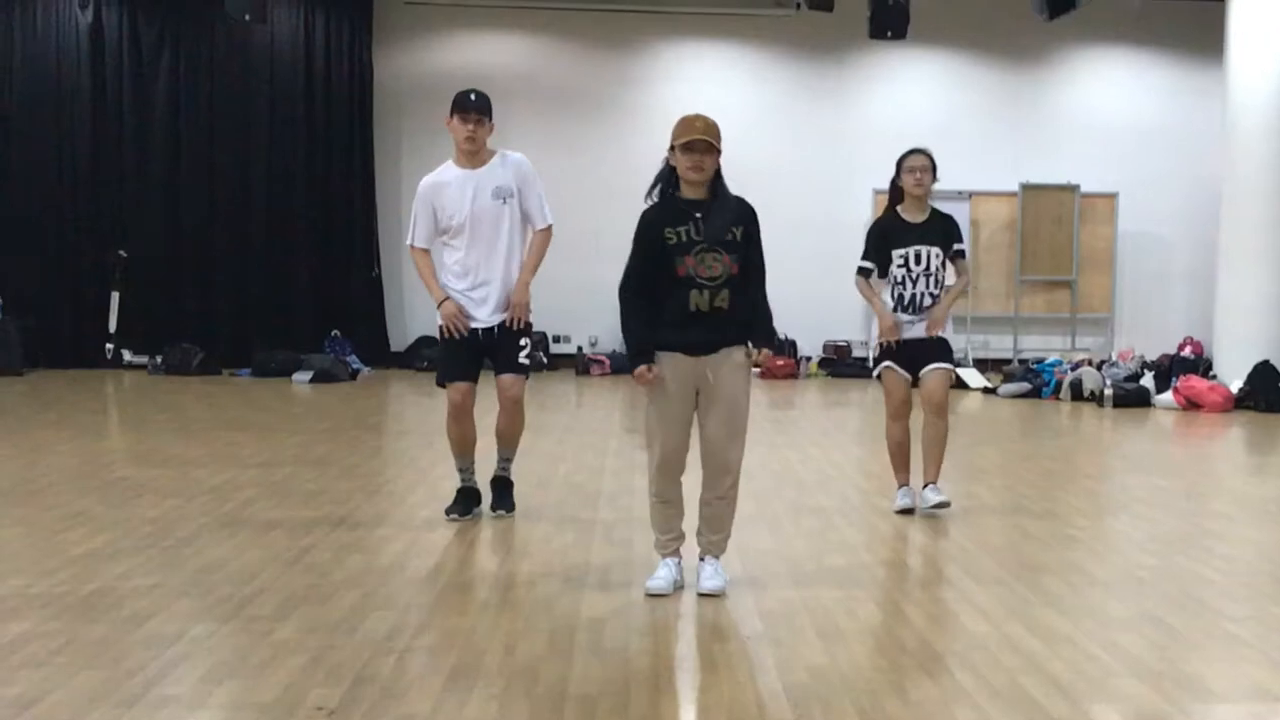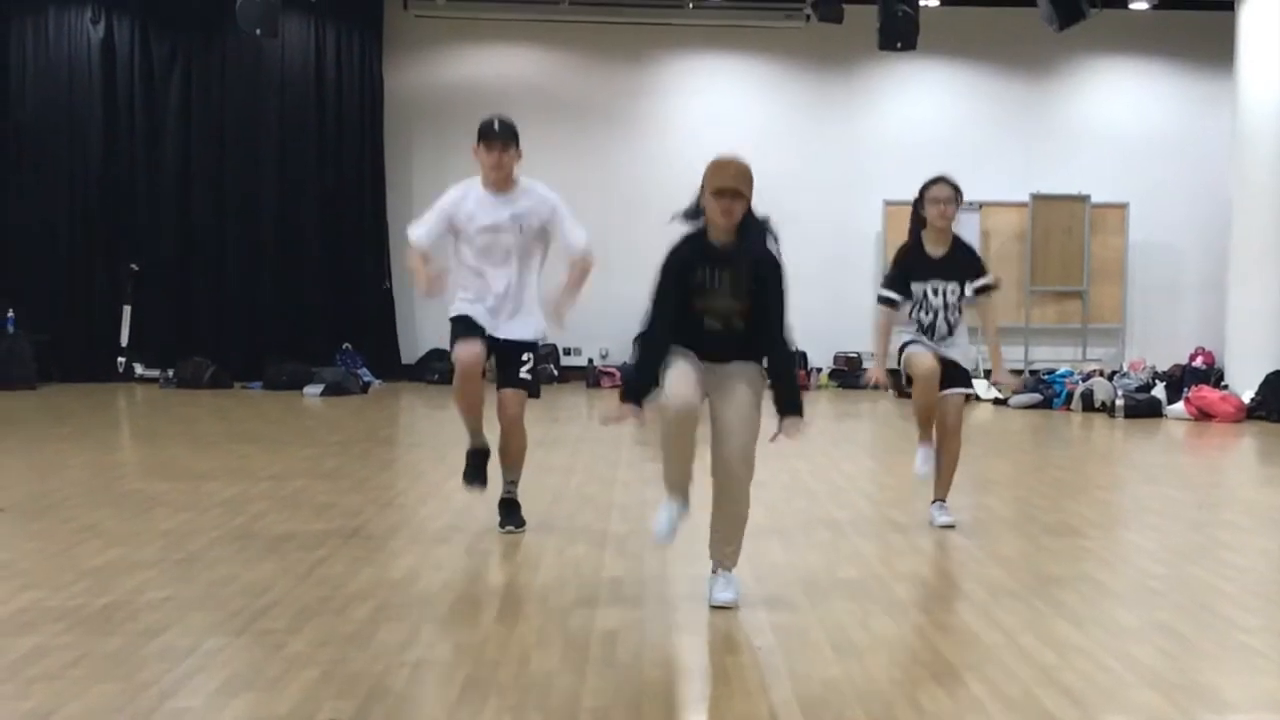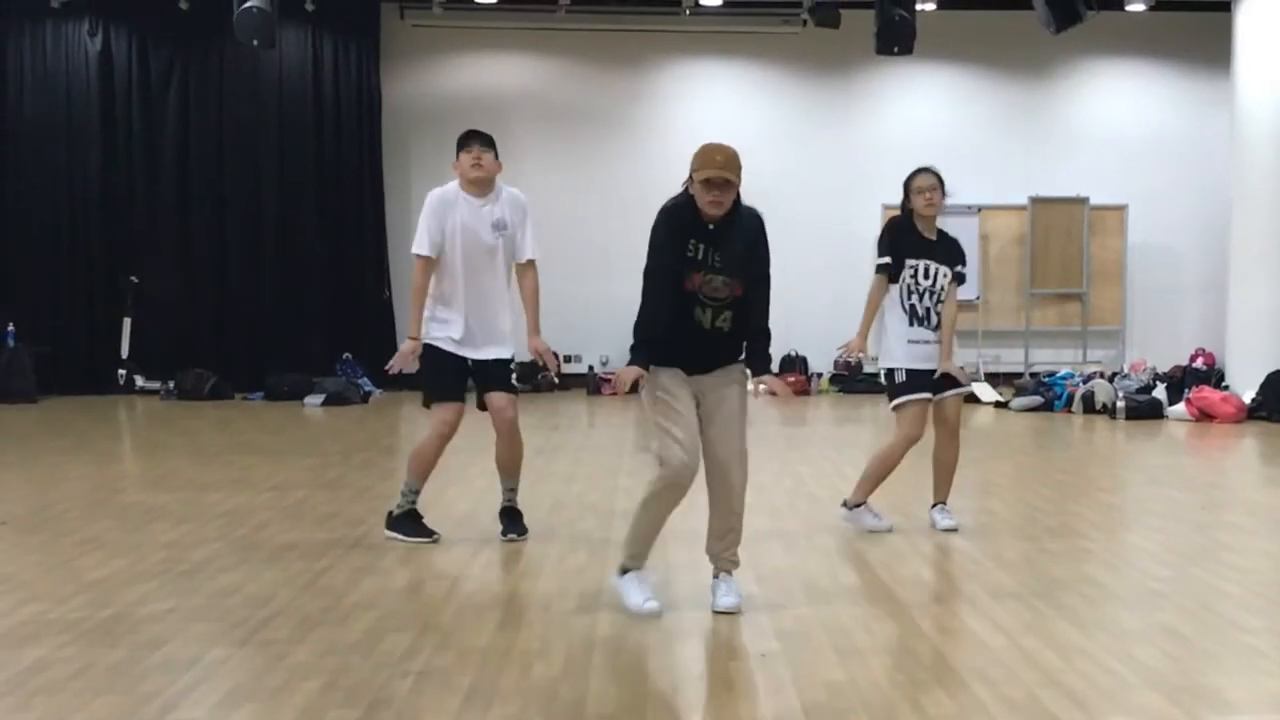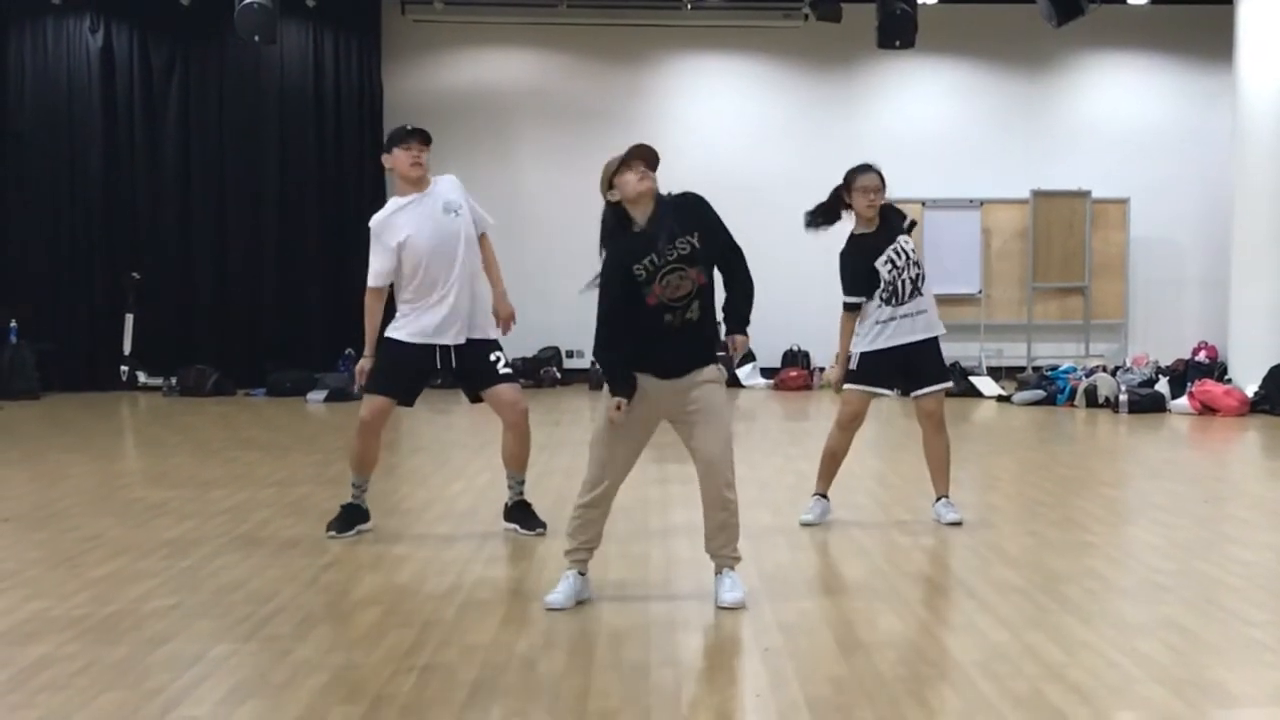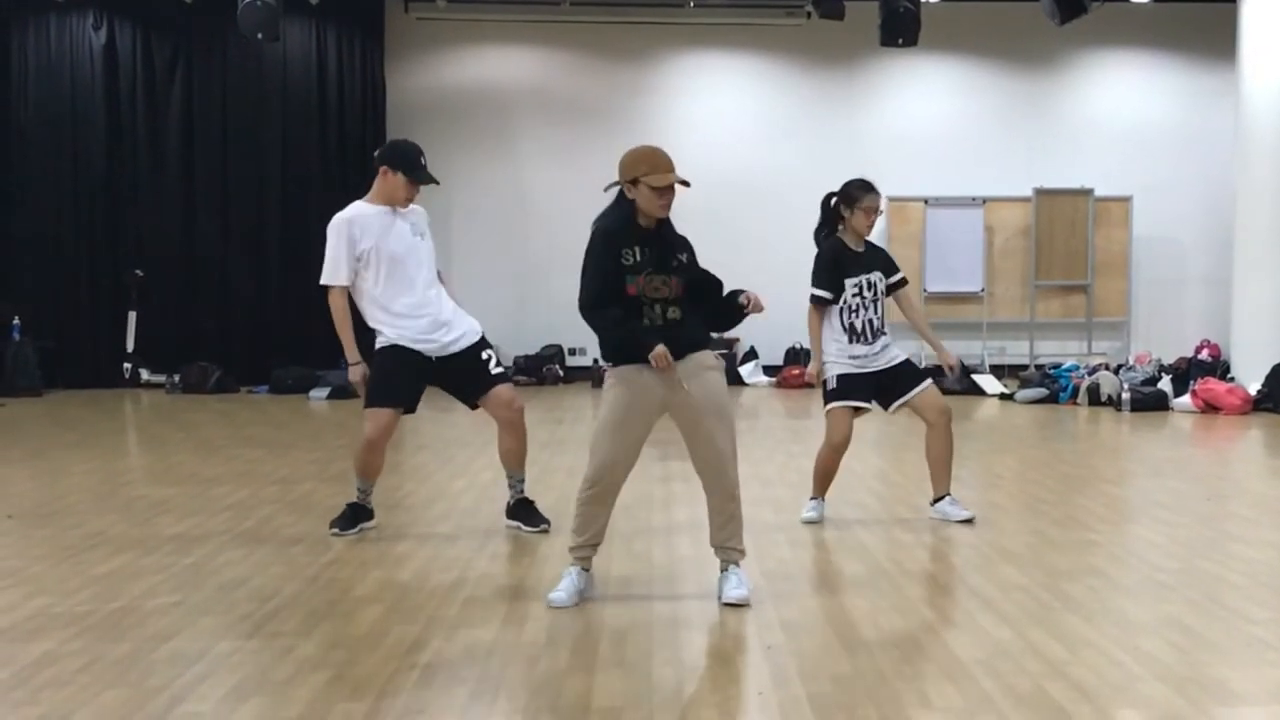
dt=0.7s
person 1, frame 1
left shoulder: (739, 213)
right shoulder: (655, 218)
left elbow: (753, 280)
right elbow: (634, 288)
left wrist: (763, 335)
right wrist: (639, 350)
left hip: (729, 353)
right hip: (667, 353)
left knee: (724, 464)
right knee: (664, 462)
left ankle: (712, 557)
right ankle: (669, 556)
person 1, frame 2
left shoulder: (760, 260)
right shoulder: (684, 252)
left elbow: (773, 337)
right elbow: (658, 328)
left wrist: (789, 407)
right wrist: (633, 395)
left hip: (740, 369)
right hip: (685, 358)
left knee: (735, 472)
right knee: (679, 405)
left ankle: (723, 569)
right ankle: (677, 494)
person 1, frame 3
left shoulder: (749, 228)
right shoulder: (673, 219)
left elbow: (756, 306)
right elbow: (656, 294)
left wrist: (760, 367)
right wrist: (641, 359)
left hip: (724, 372)
right hip: (670, 369)
left knee: (730, 475)
right knee: (678, 465)
left ankle: (724, 573)
right ankle: (631, 568)
person 1, frame 4
left shoulder: (694, 211)
right shoulder: (620, 251)
left elbow: (735, 269)
right elbow: (611, 326)
left wrist: (738, 326)
right wrist: (617, 386)
left hip: (699, 375)
right hip: (639, 379)
left knee: (718, 475)
right knee: (600, 478)
left ankle: (725, 568)
right ankle: (576, 572)
person 1, frame 5
left shoulder: (676, 245)
right shoulder: (610, 235)
left elbow: (706, 306)
right elbow: (594, 306)
left wrist: (739, 304)
right wrist: (645, 344)
left hip: (695, 364)
right hip: (630, 370)
left knee: (722, 466)
right knee: (602, 472)
left ankle: (730, 564)
right ankle: (580, 567)
person 2, frame 1
left shoulder: (517, 168)
right shoulder: (433, 186)
left elbow: (543, 228)
right elbow: (419, 250)
left wrist: (524, 282)
right wrist: (441, 298)
left hip: (510, 309)
right hip: (460, 312)
left knee: (512, 395)
right knee: (459, 400)
left ankle: (503, 477)
right ankle: (467, 486)
person 2, frame 2
left shoulder: (541, 201)
right shoulder: (458, 198)
left elbow: (583, 254)
right elbow: (418, 244)
left wrist: (568, 291)
right wrist: (424, 273)
left hip: (520, 321)
right hip: (472, 311)
left knee: (511, 410)
right knee: (467, 364)
left ankle: (510, 498)
right ankle: (476, 445)
person 2, frame 3
left shoulder: (514, 202)
right shoulder: (440, 200)
left elbow: (526, 269)
right elbow: (423, 269)
left wrist: (534, 333)
right wrist: (413, 336)
left hip: (495, 337)
right hip: (443, 334)
left knee: (506, 416)
right knee: (445, 424)
left ankle: (510, 507)
right ankle: (404, 512)
person 2, frame 4
left shoulder: (452, 187)
right shoulder: (385, 221)
left elbow: (480, 238)
right elbow: (376, 289)
left wrist: (500, 295)
right wrist: (369, 352)
left hip: (473, 330)
right hip: (410, 335)
left knee: (515, 408)
right knee: (369, 416)
left ankle: (516, 504)
right ankle: (356, 506)
person 2, frame 5
left shoulder: (416, 216)
right shoulder: (348, 223)
right elbow: (335, 291)
right wrist: (354, 357)
left hip: (456, 335)
right hip: (399, 345)
left knee: (511, 408)
right knee: (375, 434)
left ankle: (517, 502)
right ankle: (361, 506)
person 3, frame 1
left shoulder: (945, 225)
right shoulder: (884, 226)
left elbow: (962, 276)
right elbow: (862, 280)
left wrist: (941, 307)
right wrist: (882, 312)
left hip: (933, 328)
right hip: (895, 329)
left knee: (936, 402)
right knee: (898, 407)
left ankle: (931, 483)
right ankle: (903, 487)
person 3, frame 2
left shoulder: (966, 255)
right shoulder: (907, 254)
left elbow: (985, 310)
right elbow: (887, 311)
left wrist: (997, 362)
right wrist: (879, 362)
left hip: (954, 350)
right hip: (918, 343)
left knee: (951, 426)
right knee: (926, 370)
left ankle: (940, 502)
right ankle: (925, 441)
person 3, frame 3
left shoulder: (952, 247)
right shoulder: (897, 229)
left elbow: (950, 301)
right elbow: (881, 283)
left wrist: (947, 355)
right wrist: (861, 335)
left hip: (938, 352)
right hip: (904, 352)
left knee: (950, 426)
right knee: (910, 433)
left ankle: (939, 506)
right ankle: (856, 502)
person 3, frame 4
left shoulder: (893, 216)
right shoulder: (853, 252)
right elbow: (851, 310)
left wrist: (925, 292)
right wrist: (841, 361)
left hip: (921, 333)
right hip: (875, 340)
left knee: (933, 416)
right knee: (848, 417)
left ankle: (942, 500)
right ankle: (820, 497)
person 3, frame 5
left shoulder: (878, 256)
right shoulder: (832, 252)
left elbow: (906, 304)
right elbow: (815, 310)
left wrist: (939, 348)
right wrist: (816, 357)
left hip: (885, 357)
right hip: (844, 363)
left knee: (939, 412)
right knee: (838, 438)
left ankle: (942, 500)
right ankle: (816, 499)
